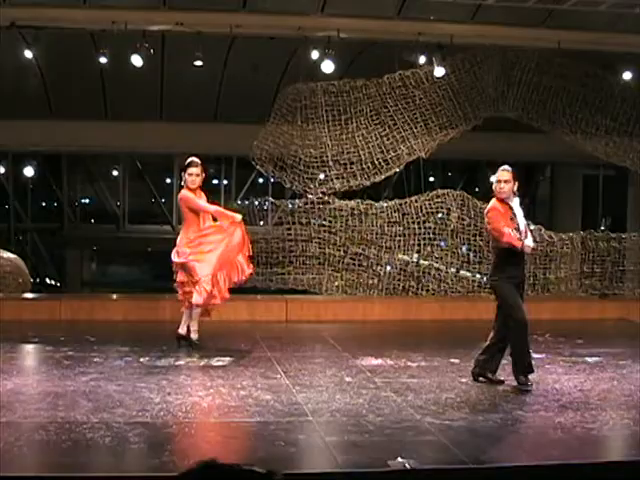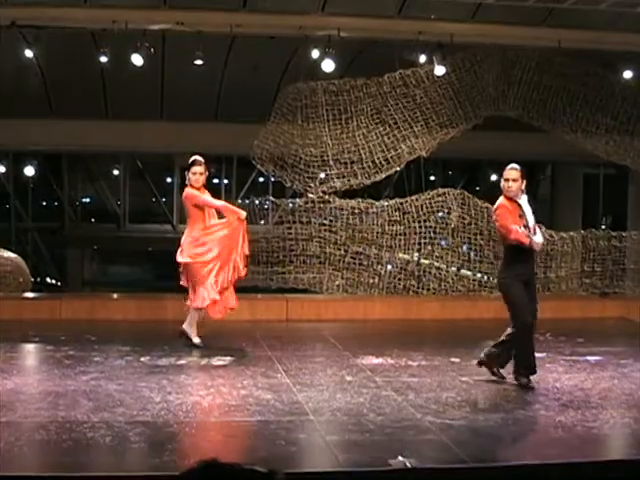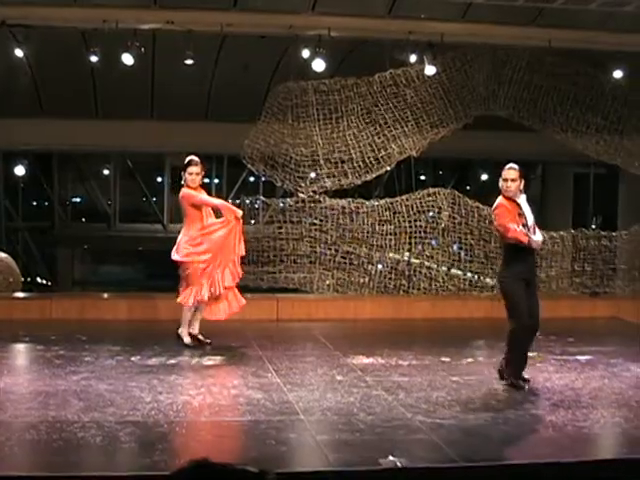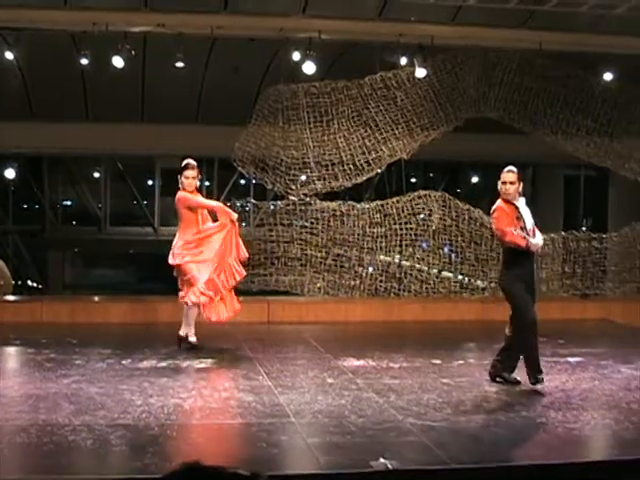
dt=0.2s
person 1, frame 1
left shoulder: (515, 206)
right shoulder: (494, 208)
left elbow: (524, 231)
right elbow: (502, 235)
left wrist: (529, 241)
right wrist: (522, 245)
left hip: (517, 274)
right hip: (502, 276)
left knee: (504, 325)
right knee: (519, 320)
left ankle: (483, 368)
right ankle: (521, 371)
person 1, frame 2
left shoulder: (524, 204)
right shoulder: (502, 206)
left elbow: (533, 229)
right elbow: (511, 232)
left wrist: (538, 238)
right wrist: (530, 241)
left hip: (527, 273)
right hip: (511, 274)
left knee: (526, 324)
right knee: (524, 323)
left ankle: (492, 357)
right ankle: (523, 373)
person 1, frame 3
left shoulder: (523, 203)
right shoulder: (501, 205)
left elbow: (532, 228)
right elbow: (508, 231)
left wrist: (538, 237)
right wrist: (530, 240)
left hip: (528, 271)
right hip: (511, 273)
left knee: (532, 323)
right knee: (521, 322)
left ankle: (511, 367)
right ankle: (511, 371)
person 1, frame 4
left shoulder: (522, 206)
right shoulder: (500, 208)
left elbow: (533, 232)
right elbow: (506, 235)
left wrist: (538, 240)
right wrist: (529, 243)
left hip: (527, 274)
right hip: (512, 276)
left knee: (519, 325)
right knee: (528, 321)
left ankle: (500, 368)
right ankle: (534, 372)
person 2, frame 1
left shoulder: (200, 194)
right shoulder: (184, 195)
left elbow: (207, 219)
right elbow: (209, 209)
left wrist: (229, 222)
right wrist: (233, 216)
left hip: (202, 246)
right hip: (189, 246)
left knee: (192, 291)
right knee: (203, 285)
left ankle: (182, 330)
right ankle: (193, 328)
person 2, frame 2
left shoulder: (204, 193)
right shoulder: (189, 193)
left elbow: (212, 218)
right elbow: (216, 203)
left wrist: (233, 219)
right wrist: (238, 212)
left hip: (208, 245)
right hip: (194, 245)
left knee: (212, 287)
right knee: (203, 287)
left ankle: (188, 327)
right ankle: (192, 330)
person 2, frame 3
left shoulder: (201, 193)
right shoulder: (186, 193)
left elbow: (209, 219)
right elbow: (214, 202)
left wrist: (229, 218)
right wrist: (235, 211)
left hip: (205, 245)
right hip: (190, 246)
left knee: (206, 287)
right knee: (195, 288)
left ankle: (193, 330)
right ankle: (183, 330)
person 2, frame 4
left shoulder: (197, 197)
right shoulder: (181, 197)
left elbow: (205, 223)
right elbow: (210, 204)
left wrist: (226, 222)
right wrist: (230, 214)
left hip: (200, 249)
right hip: (185, 249)
left knee: (192, 291)
right knee: (197, 288)
left ankle: (183, 333)
right ankle: (190, 333)
